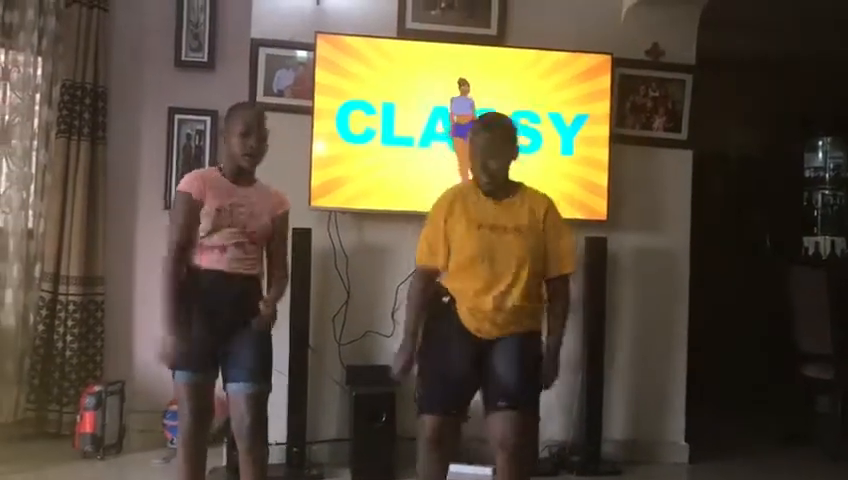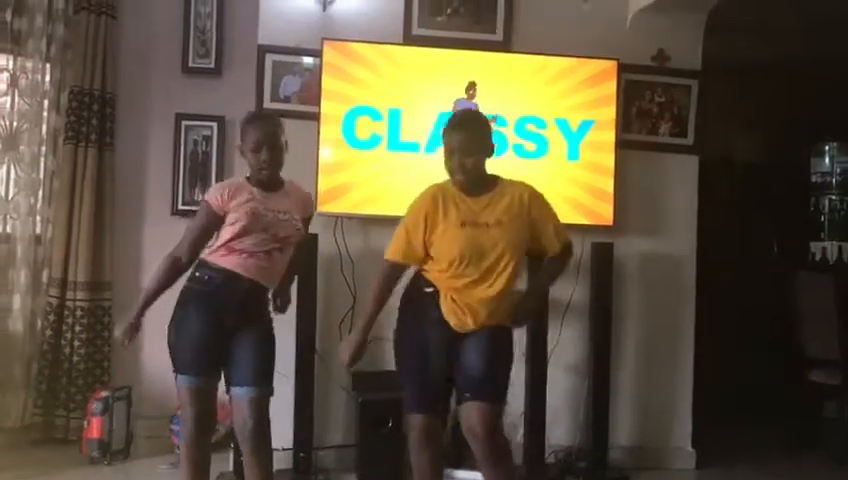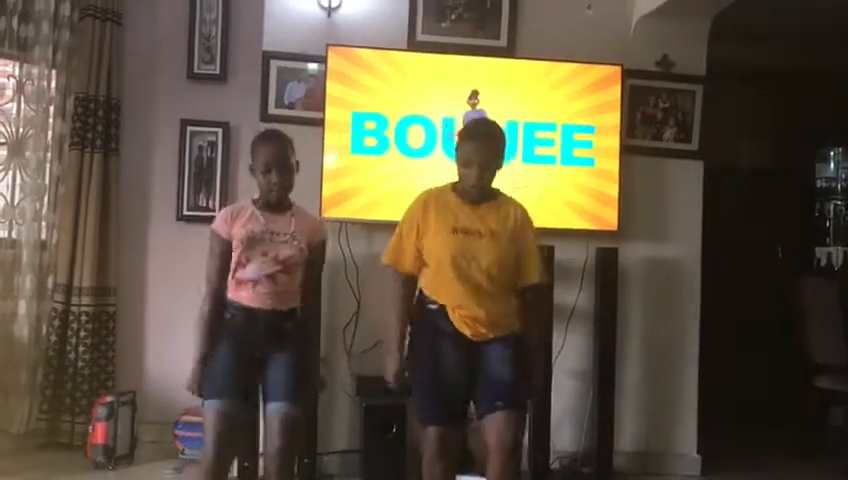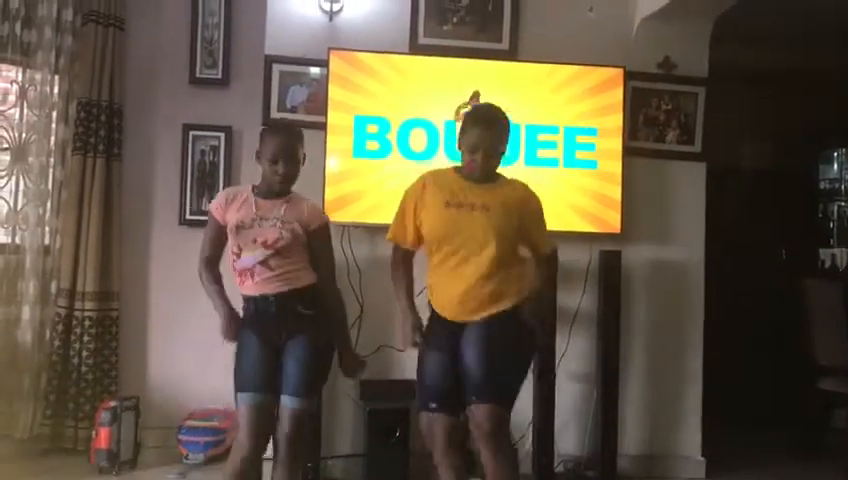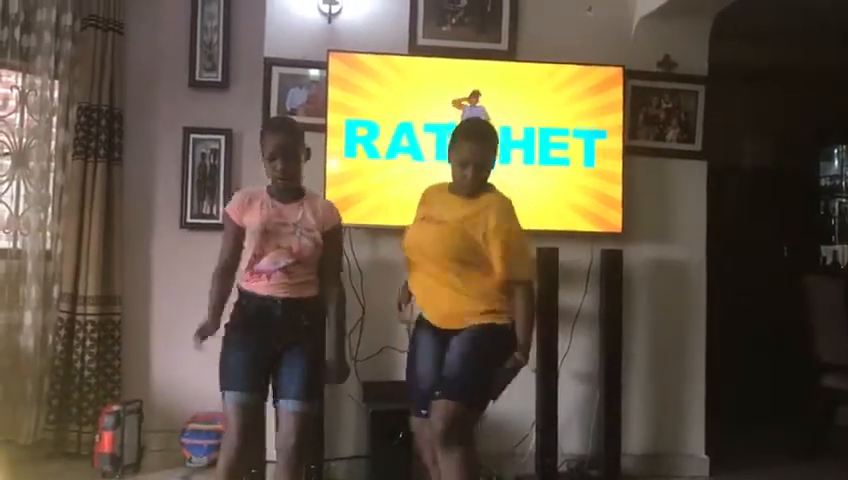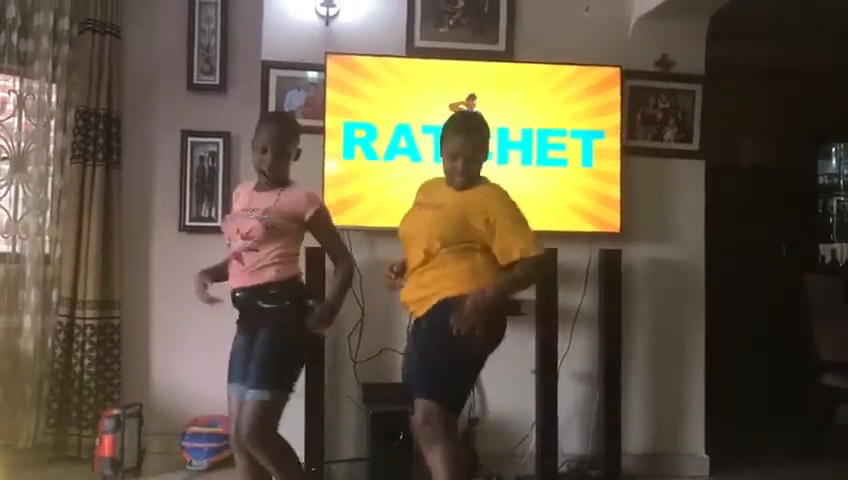
dt=0.3s
person 1, frame 1
left shoulder: (540, 208)
right shoulder: (452, 202)
left elbow: (558, 283)
right elbow: (424, 275)
left wrist: (553, 349)
right wrist: (409, 341)
left hip: (515, 333)
right hip: (453, 325)
left knee: (510, 436)
right knee: (434, 429)
person 1, frame 2
left shoulder: (523, 199)
right shoulder: (432, 201)
left elbow: (561, 250)
right elbow: (392, 268)
left wrist: (528, 299)
right wrist: (361, 333)
left hip: (488, 325)
right hip: (429, 315)
left knee: (480, 426)
right knee: (423, 425)
person 1, frame 3
left shoulder: (515, 217)
right shoulder: (427, 206)
left elbow: (526, 290)
right elbow: (405, 280)
left wrist: (530, 358)
right wrist: (396, 349)
left hip: (501, 335)
right hip: (441, 330)
left knee: (505, 439)
right knee: (438, 437)
person 1, frame 4
left shoulder: (520, 197)
right shoulder: (427, 186)
left elbow: (545, 255)
right elbow: (401, 252)
left wrist: (540, 297)
right wrist: (406, 309)
left hip: (500, 318)
right hip: (444, 318)
left knee: (487, 424)
right knee: (435, 426)
person 1, frame 5
left shoulder: (495, 211)
right shoulder: (430, 197)
left elbow: (521, 285)
left wrist: (522, 351)
right wrist: (411, 284)
left hip: (483, 327)
right hip: (432, 326)
left knee: (447, 425)
right knee: (424, 430)
person 1, frame 6
left shoulder: (493, 199)
right shoulder: (427, 190)
left elbow: (529, 265)
left wrist: (488, 295)
right wrist: (403, 267)
left hip: (463, 313)
right hip: (428, 317)
left knee: (430, 419)
right knee: (427, 423)
person 2, frame 1
left shoulder: (274, 201)
right shoulder: (198, 183)
left elbow: (278, 266)
right elbow: (175, 255)
left wrist: (271, 302)
right wrist: (171, 324)
left hip: (246, 306)
right hip: (196, 299)
left knee: (251, 421)
right knee: (193, 416)
person 2, frame 2
left shoulder: (301, 201)
right shoulder: (226, 194)
right elbow: (181, 256)
left wrist: (282, 289)
right wrist: (138, 312)
left hip: (252, 310)
right hip: (204, 300)
left knee: (253, 426)
right knee: (196, 422)
person 2, frame 3
left shoulder: (311, 228)
right shoulder: (231, 218)
left elbow: (311, 296)
right elbow: (213, 292)
right wrist: (200, 360)
left hip: (286, 336)
right hip: (234, 332)
left knee: (281, 447)
right knee: (216, 446)
person 2, frame 4
left shoulder: (310, 214)
right shoulder: (228, 202)
left elbow: (328, 282)
right elbow: (207, 263)
left wrist: (345, 347)
right wrist: (221, 306)
left hip: (305, 319)
right hip: (256, 320)
left knee: (291, 434)
right knee: (251, 438)
person 2, frame 5
left shoulder: (324, 213)
right shoulder: (244, 203)
left elbow: (332, 284)
right elbow: (225, 267)
left wrist: (335, 348)
right wrist: (213, 315)
left hip: (301, 326)
right hip: (250, 320)
left knee: (293, 440)
right knee: (238, 438)
person 2, frame 6
left shoulder: (302, 200)
right shoulder: (242, 193)
left elbow: (344, 263)
left wrist: (330, 307)
right wrist: (208, 273)
left hip: (282, 311)
right hip: (249, 315)
left knee: (254, 429)
right knee: (241, 433)
